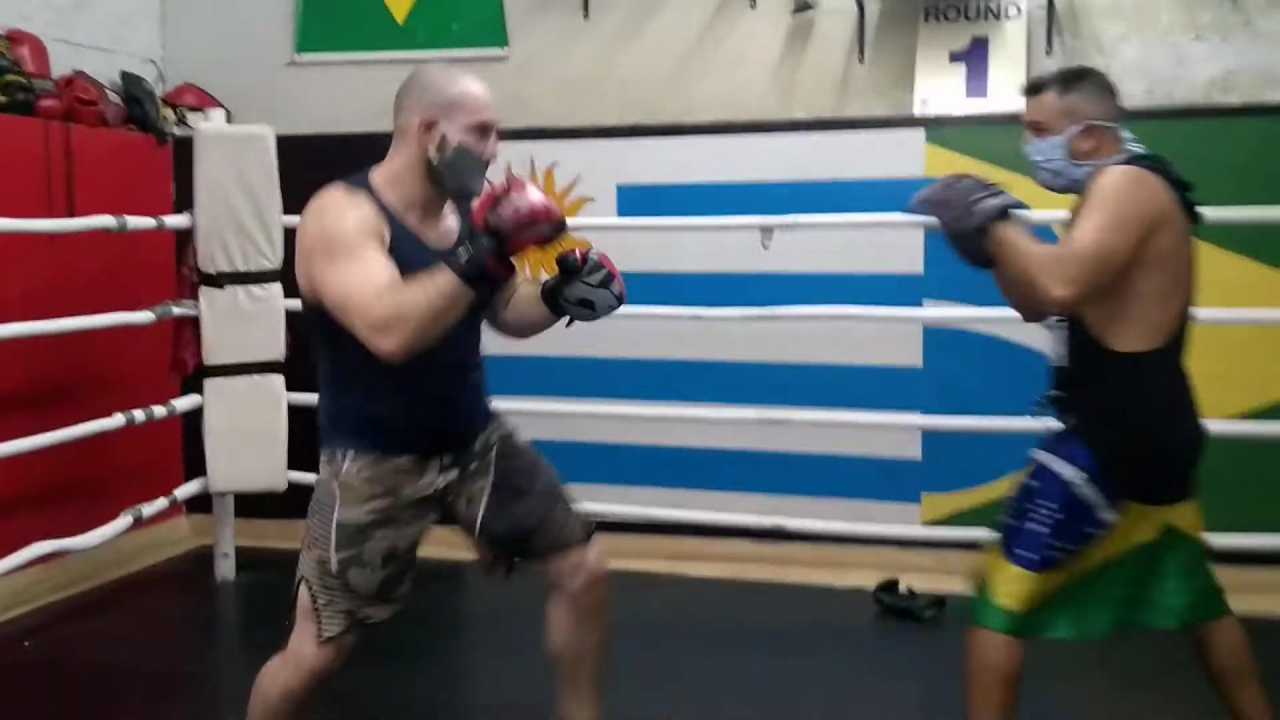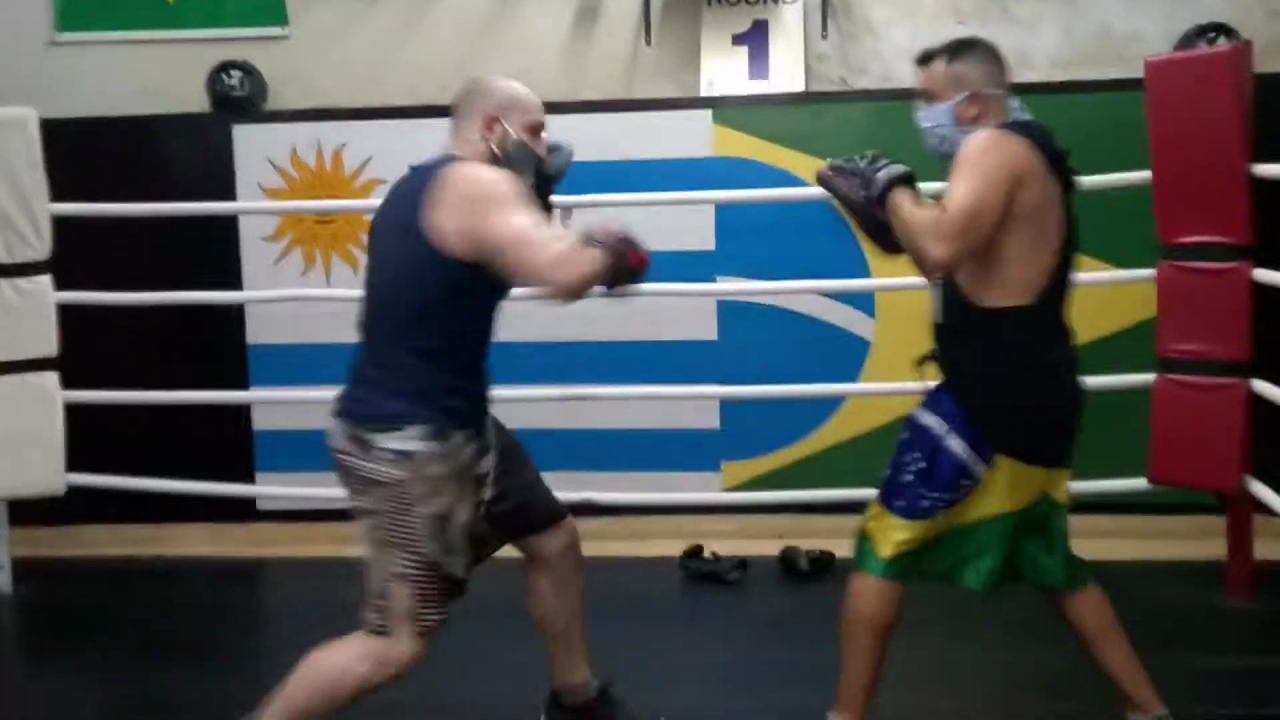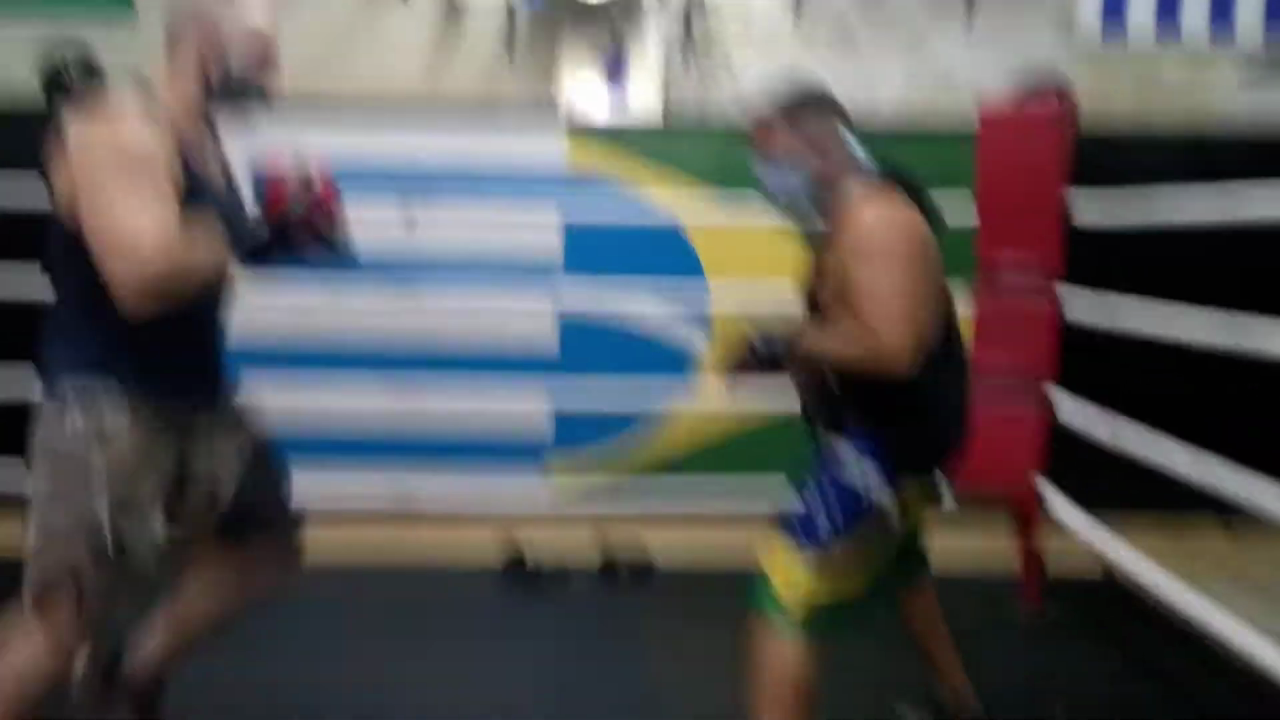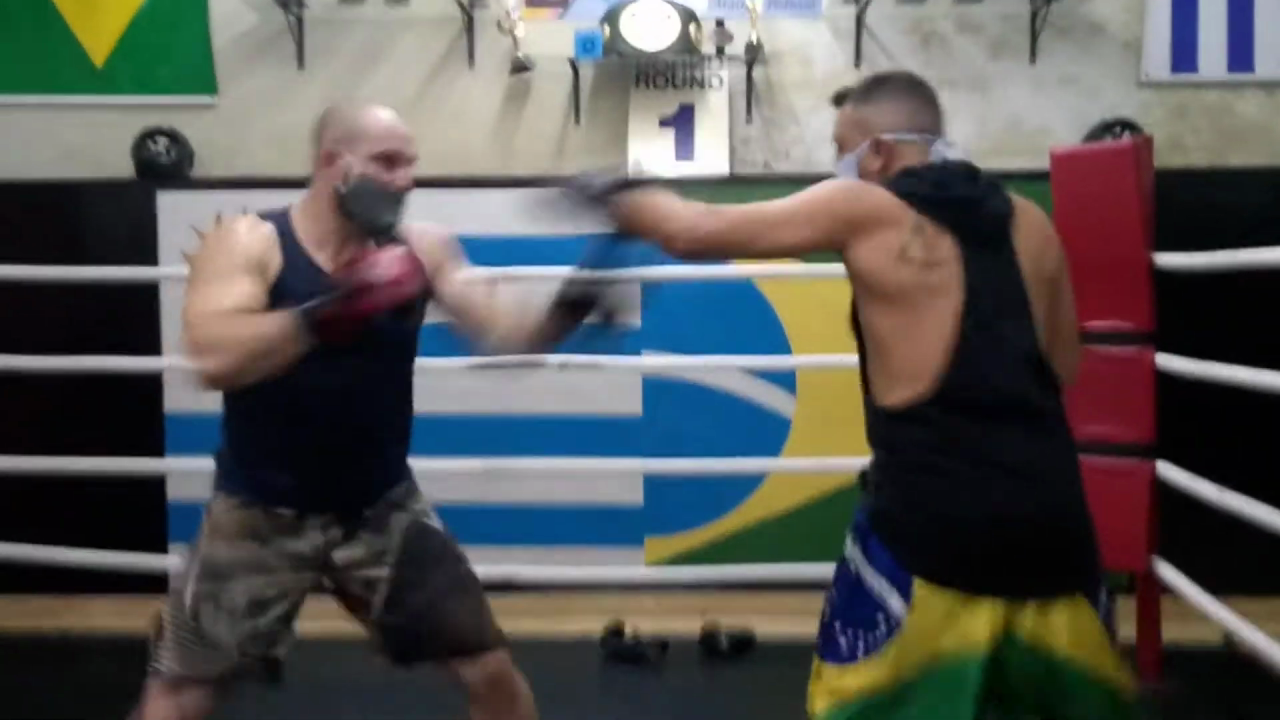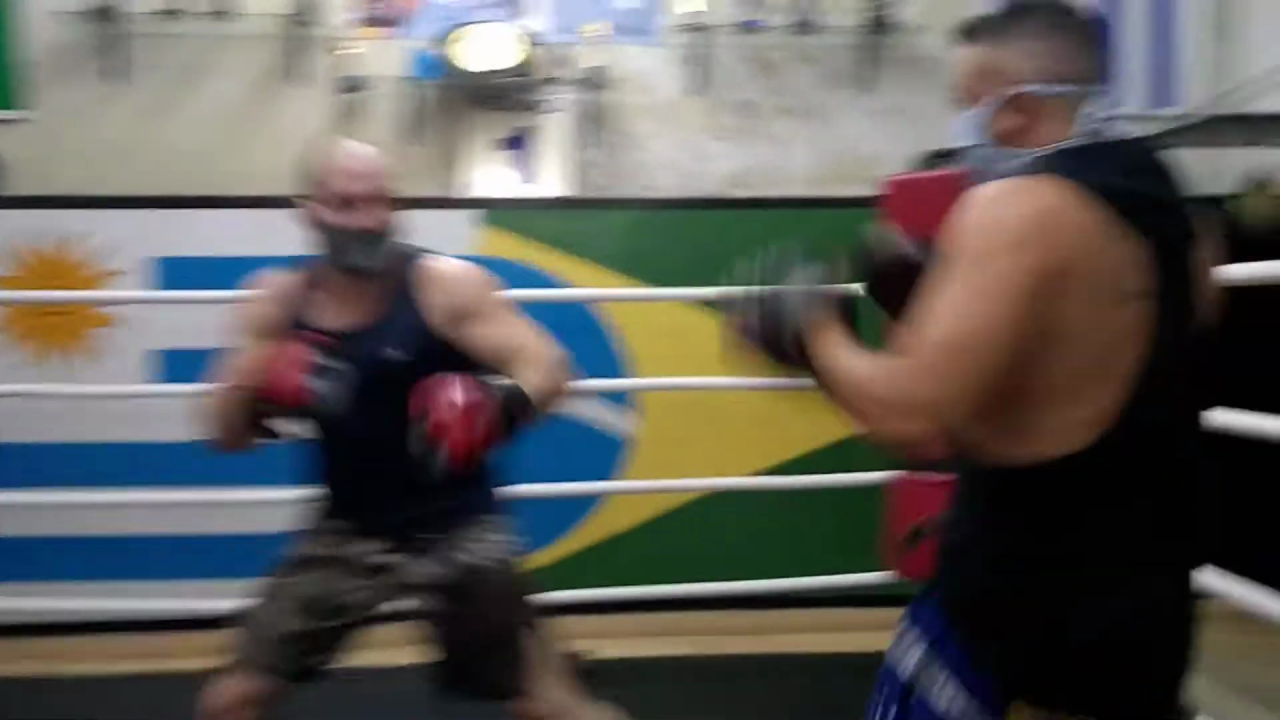
dt=1s
person 1, frame 1
left shoulder: (1128, 186)
right shoulder: (1118, 194)
left elbow: (1062, 286)
right elbow: (1038, 303)
left wrist: (993, 218)
right wrist: (993, 242)
left hip: (1114, 437)
right hip: (1148, 430)
left knee: (1002, 603)
right knee: (1193, 603)
person 1, frame 2
left shoulder: (996, 148)
right shoulder: (1020, 162)
left elbow: (943, 250)
right elbow: (961, 274)
left wrist: (891, 191)
right wrist: (893, 215)
left hip: (988, 397)
right hip: (1039, 395)
left knee: (883, 550)
right knee: (1054, 565)
person 1, frame 3
left shoulder: (872, 216)
right shoulder: (854, 209)
left elbow: (895, 348)
left wrist: (796, 343)
right wrist: (819, 371)
left hip: (890, 431)
right hip: (912, 421)
left knee: (786, 598)
right knee: (894, 564)
person 1, frame 4
left shoulder: (863, 208)
right shoulder: (1029, 223)
left elbow: (700, 231)
left wrist: (619, 195)
left hip: (937, 523)
right hip: (1051, 518)
person 1, frame 5
left shoulder: (1012, 206)
right shoulder: (1177, 224)
left elbow: (917, 410)
left wrist: (812, 329)
right wrist: (942, 302)
left hip: (1018, 605)
person 2, frame 1
left shoulder: (471, 207)
right shoulder: (342, 215)
left elbow: (508, 314)
right elbow: (389, 333)
left wrist: (561, 295)
right wrist: (481, 257)
left hip: (474, 441)
right hip: (373, 463)
left knee: (581, 571)
right knee: (318, 649)
person 2, frame 2
left shoulder: (430, 188)
right shoulder: (477, 185)
left elbow: (512, 266)
right elbow: (560, 276)
left wrist: (537, 194)
right wrist: (612, 257)
left hip: (452, 425)
right hip: (404, 441)
left knee: (556, 541)
right knee: (399, 642)
person 2, frame 3
left shoulder: (198, 152)
right shoulder: (121, 135)
right elbow: (141, 281)
right wrist: (242, 233)
left hip: (188, 401)
right hip: (110, 415)
left knee: (264, 550)
person 2, frame 4
left shoulder: (411, 250)
right shoulder: (248, 243)
left elbow: (502, 330)
right elbow: (214, 358)
left wrist: (563, 313)
right wrist: (329, 310)
left hip: (382, 508)
right hip: (262, 517)
left knee: (489, 669)
person 2, frame 5
left shoulder: (447, 285)
right shoulder: (277, 300)
left elbow: (547, 370)
right elbow: (226, 428)
left wrist: (506, 408)
right wrist: (254, 396)
left hip: (456, 530)
right hip: (349, 533)
